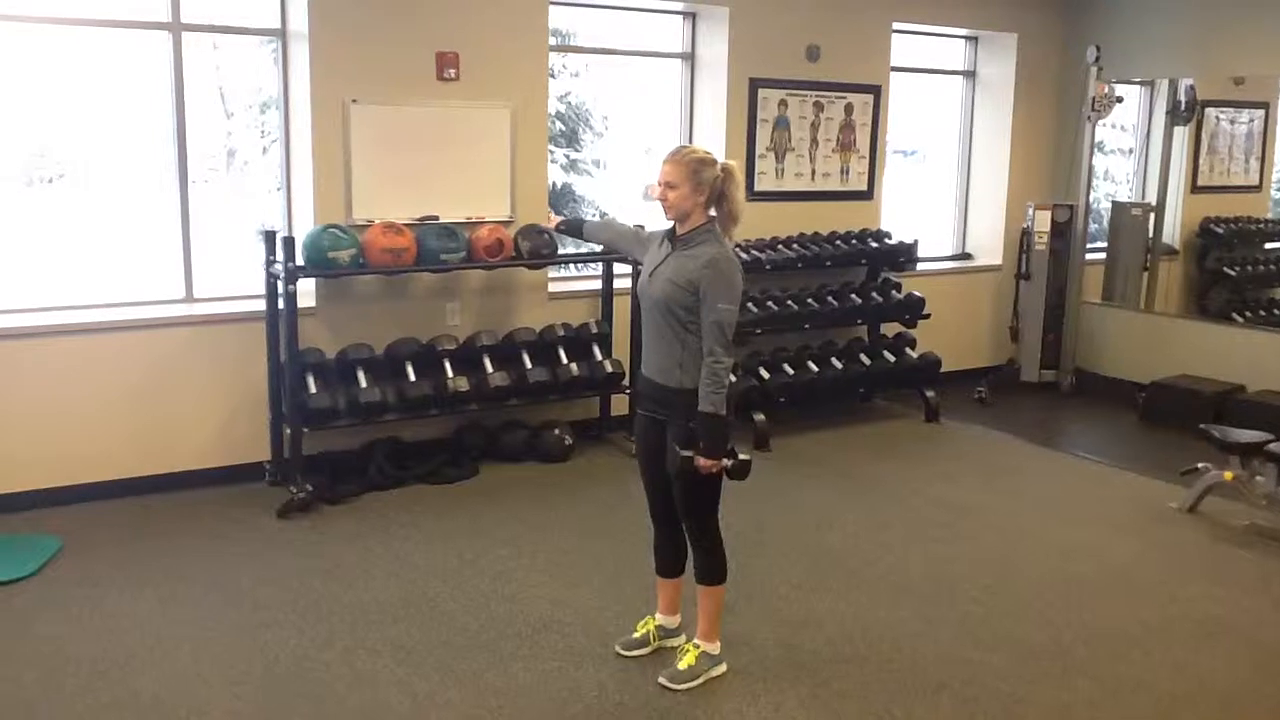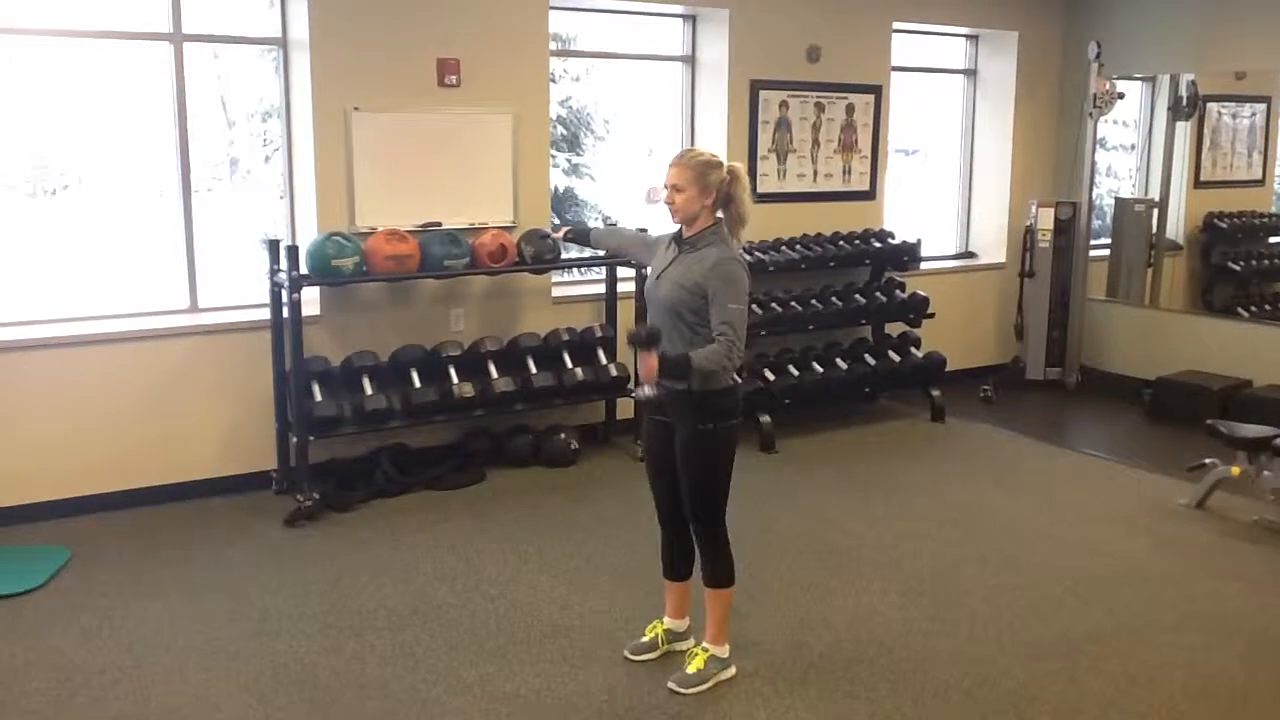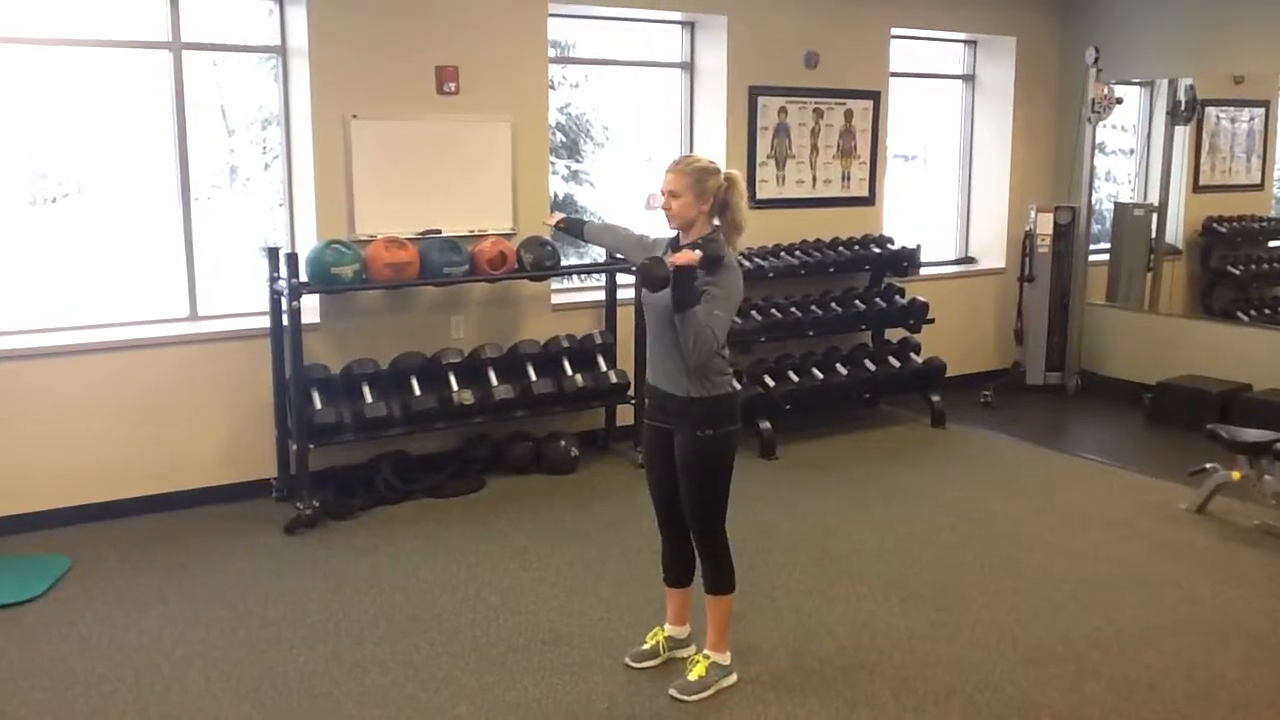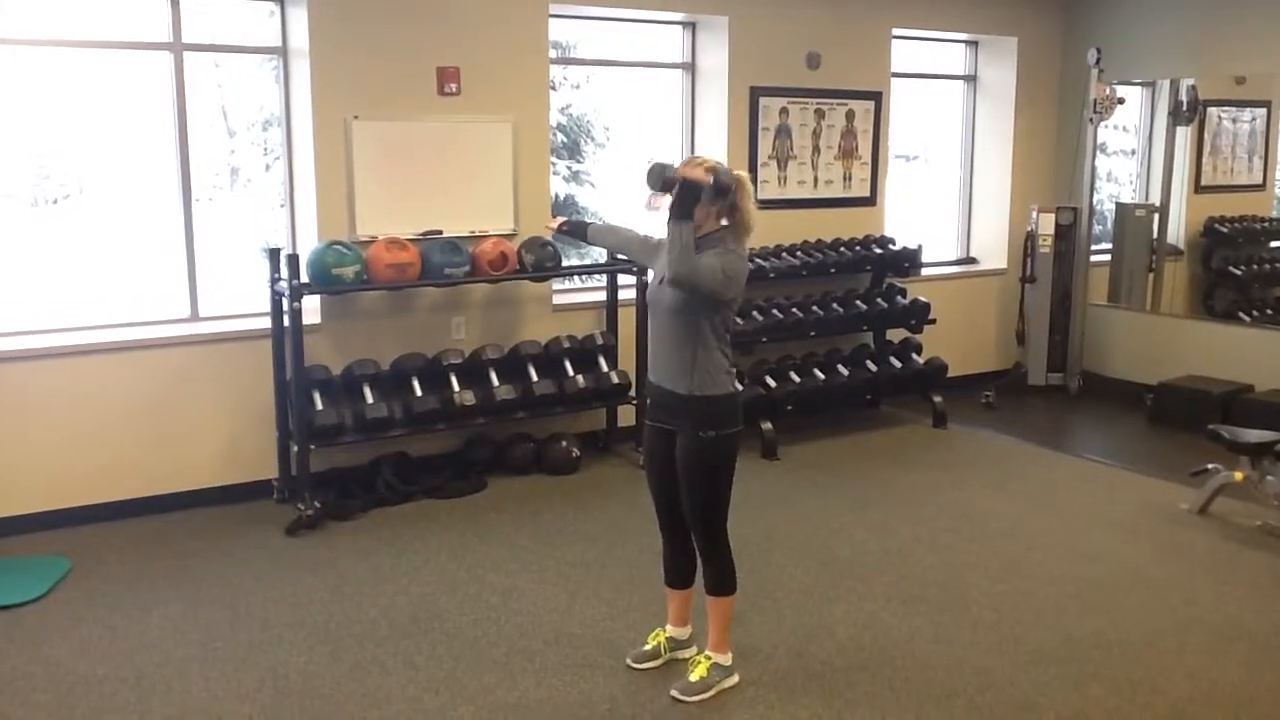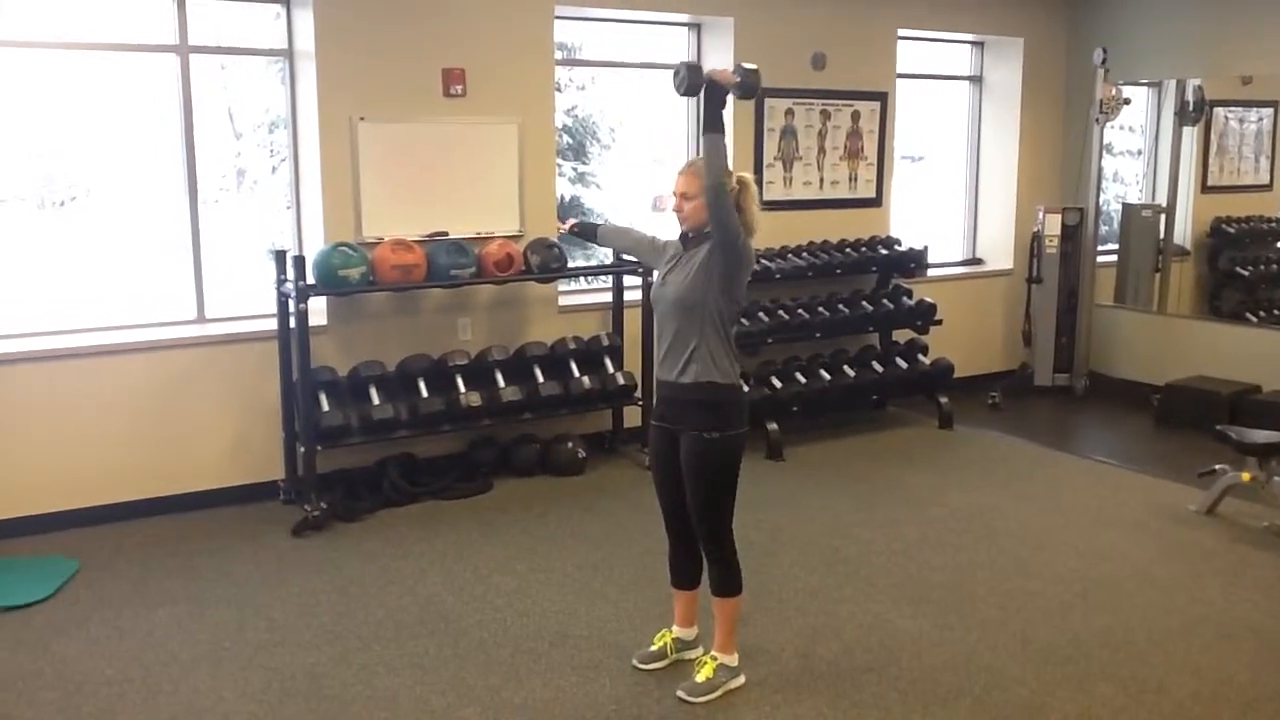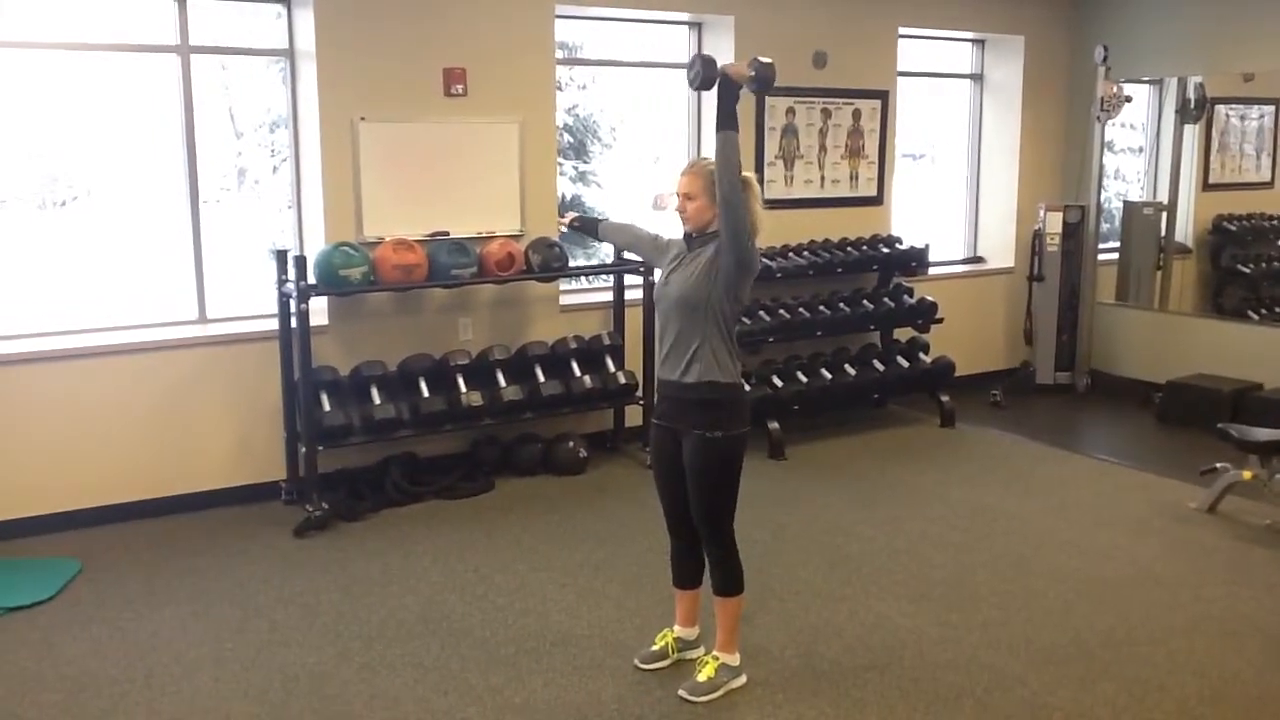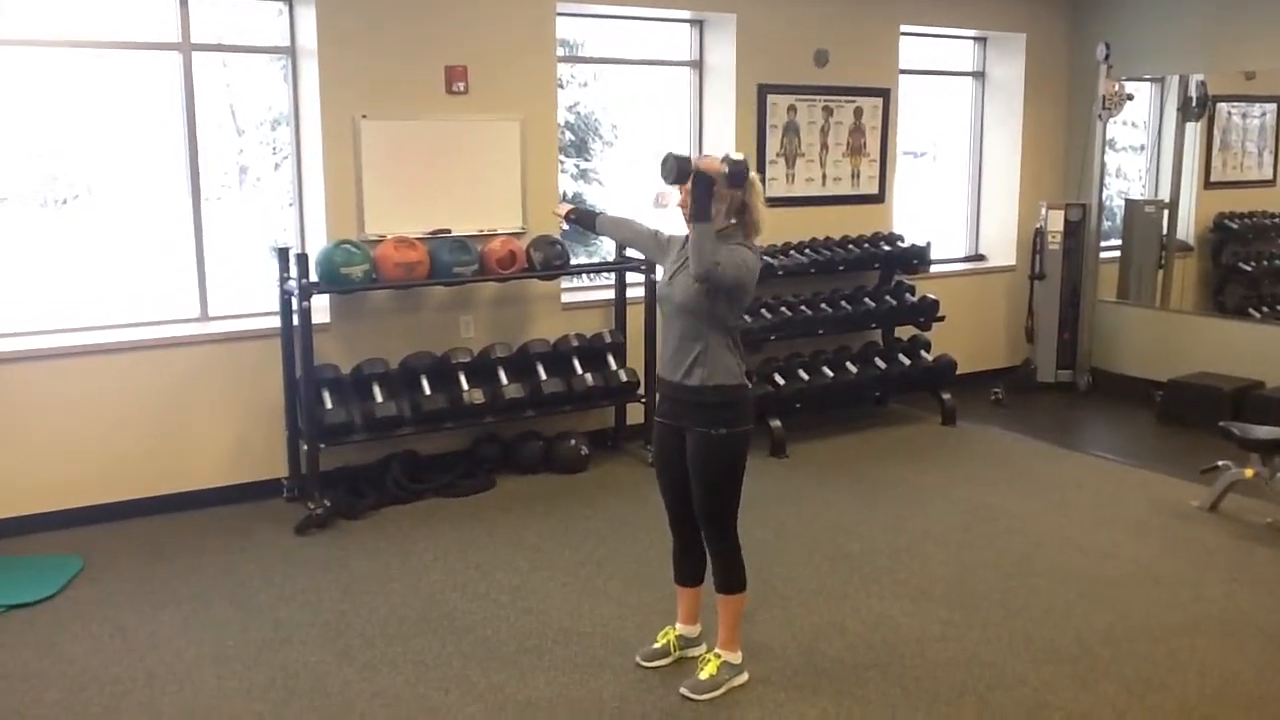
dt=0.7s
person 1, frame 1
left shoulder: (716, 260)
right shoulder: (660, 244)
left elbow: (718, 354)
right elbow: (618, 234)
left wrist: (711, 433)
right wrist: (568, 225)
left hip: (691, 408)
right hip: (652, 399)
left knee: (698, 523)
right knee: (663, 518)
left ankle: (708, 647)
right ankle: (666, 622)
person 1, frame 2
left shoulder: (723, 262)
right shoulder: (667, 246)
left elbow: (729, 349)
right elbow: (625, 241)
left wrist: (670, 364)
right wrist: (576, 234)
left hip: (706, 411)
right hip: (663, 404)
left knee: (707, 526)
right knee: (670, 520)
left ankle: (717, 650)
right ankle: (675, 625)
person 1, frame 3
left shoulder: (720, 267)
right shoulder: (663, 248)
left elbow: (701, 349)
right elbow: (619, 237)
left wrist: (684, 282)
right wrist: (568, 223)
left hip: (705, 415)
right hip: (662, 407)
left knee: (706, 532)
right knee: (672, 528)
left ankle: (718, 657)
right ankle: (676, 632)
person 1, frame 4
left shoulder: (726, 261)
right shoulder: (669, 250)
left elbow: (683, 272)
right elbow: (623, 238)
left wrist: (686, 199)
right wrist: (570, 226)
left hip: (707, 414)
right hip: (662, 405)
left knee: (708, 534)
right knee: (672, 529)
left ankle: (720, 658)
right ankle: (676, 634)
person 1, frame 5
left shoulder: (729, 254)
right shoulder: (674, 250)
left elbow: (718, 187)
right elbow: (628, 238)
left wrist: (714, 106)
right wrist: (580, 229)
left hip: (713, 412)
right hip: (669, 407)
left knee: (713, 535)
right knee: (678, 531)
left ankle: (725, 659)
right ankle: (682, 634)
person 1, frame 6
left shoulder: (734, 255)
right shoulder: (677, 250)
left elbow: (731, 190)
right elbow: (629, 235)
left wrist: (728, 101)
right wrist: (581, 223)
left hip: (714, 411)
right hip: (670, 407)
left knee: (714, 535)
right knee: (680, 530)
left ankle: (728, 660)
right ankle: (684, 635)
person 1, frame 7
left shoulder: (740, 257)
right shoulder: (676, 248)
left elbow: (706, 266)
right elbow: (631, 231)
left wrist: (706, 188)
right wrist: (578, 215)
left hip: (719, 409)
right hip: (672, 403)
left knee: (717, 532)
right knee: (682, 528)
left ankle: (729, 656)
right ankle: (686, 632)
